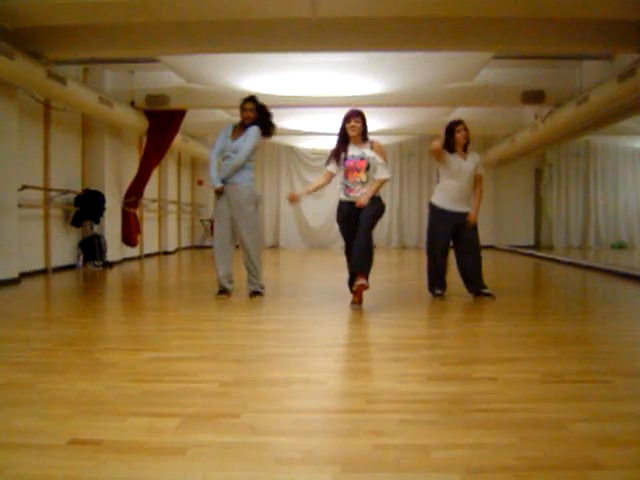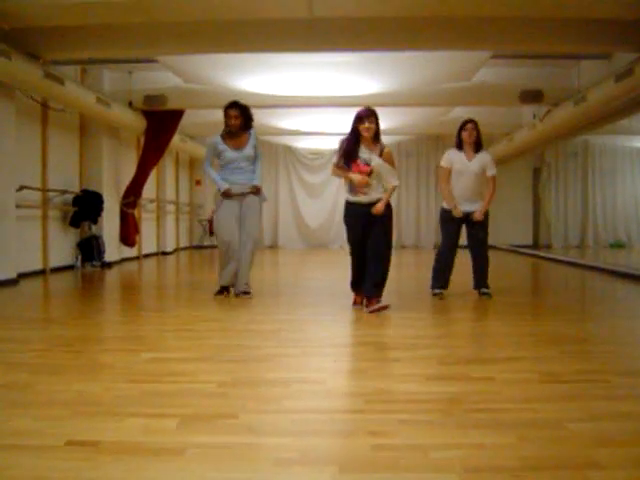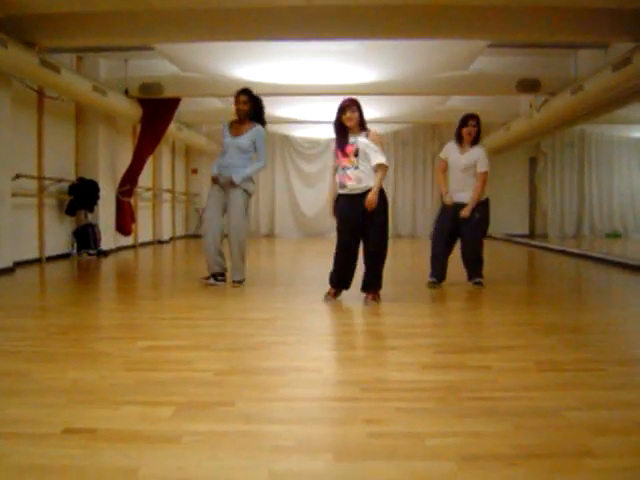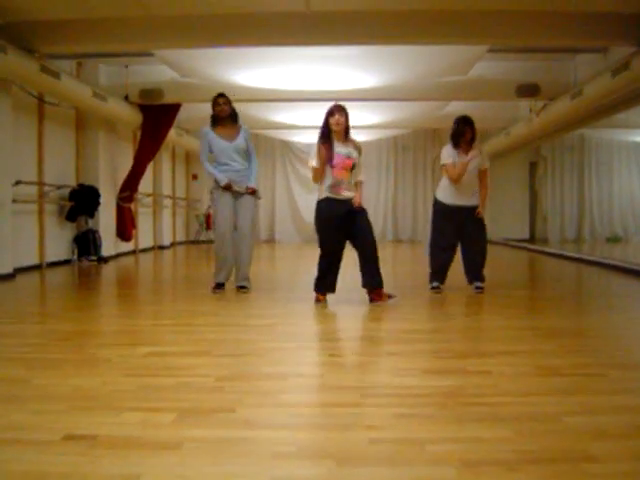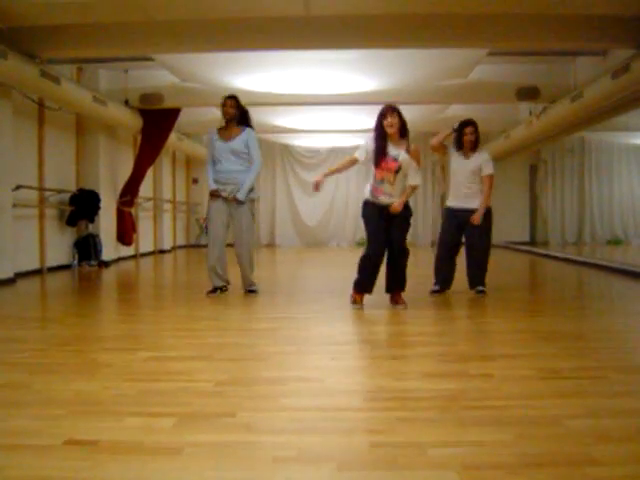
dt=1s
person 1, frame 1
left shoulder: (375, 147)
right shoulder: (340, 151)
left elbow: (383, 176)
right elbow: (326, 177)
left wrist: (367, 196)
right wrist: (302, 193)
left hip: (371, 201)
right hip: (347, 205)
left knee: (363, 231)
right knee: (350, 247)
left ankle: (361, 277)
right ankle: (356, 291)
person 1, frame 2
left shoulder: (384, 152)
right shoulder: (348, 146)
left elbow: (392, 182)
right elbow: (335, 169)
left wrist: (383, 202)
right wrist: (352, 176)
left hip: (378, 207)
right hip: (354, 207)
left knee: (378, 251)
right knee: (357, 251)
left ankle: (372, 296)
right ankle: (359, 291)
person 1, frame 3
left shoulder: (370, 136)
right shoulder: (338, 141)
left elbow: (381, 165)
right elbow: (335, 173)
left wrist: (375, 191)
right wrist: (332, 200)
left hip: (370, 196)
right hip: (345, 199)
left knee: (374, 245)
right knee: (345, 245)
left ankle: (372, 289)
right ankle: (336, 286)
person 1, frame 4
left shoulder: (355, 147)
right shoulder: (323, 145)
left elbow: (358, 178)
right elbow: (316, 178)
left wrist: (359, 195)
right wrist: (321, 159)
left hip: (352, 204)
right hip: (329, 205)
left knee: (368, 245)
right knee: (330, 251)
left ankle: (376, 291)
right ankle: (321, 292)
person 1, frame 5
left shoulder: (410, 150)
right shoulder: (373, 144)
left elbow: (414, 182)
right elbow: (351, 161)
left wrist: (401, 201)
right wrist: (324, 175)
left hip: (398, 207)
right hip: (373, 206)
left knee: (398, 250)
right knee: (375, 249)
left ankle: (396, 293)
right ankle: (359, 292)
person 2, frame 1
left shoulder: (255, 130)
right shoulder: (228, 129)
left elbow: (241, 158)
right elbow: (214, 155)
left wrist: (223, 179)
right wrist: (215, 182)
left hip: (243, 188)
right hip: (223, 188)
left knee: (248, 238)
right knee: (221, 237)
left ankle: (256, 285)
right ankle: (225, 284)
person 2, frame 2
left shoulder: (252, 135)
right shoulder: (216, 141)
right elbow: (208, 166)
left wrist: (257, 181)
right wrist: (221, 185)
left hip: (250, 192)
right hip: (228, 194)
left knee: (251, 237)
right knee: (227, 237)
left ankle: (242, 285)
right ankle: (226, 282)
person 2, frame 3
left shoulder: (257, 130)
right shoulder: (227, 127)
left elbow: (261, 162)
left wrist: (239, 177)
right wrist: (214, 171)
left hip: (240, 184)
right hip: (219, 182)
left knee: (237, 228)
right knee: (210, 224)
left ankle: (238, 276)
right ankle: (217, 271)
person 2, frame 4
left shoulder: (243, 130)
right shoulder: (208, 132)
left elbow: (253, 158)
right elbow: (204, 160)
left wrist: (253, 182)
right wrist: (220, 178)
left hip: (245, 187)
right hip: (223, 187)
left knee: (245, 231)
right knee: (223, 231)
left ankle: (242, 280)
right ankle: (220, 279)
person 2, frame 5
left shoulder: (248, 133)
right shoulder: (215, 134)
left elbow: (257, 163)
right elbow: (210, 163)
left wrist: (243, 192)
right wrist: (211, 185)
left hip: (241, 190)
right hip: (218, 190)
left knee: (243, 239)
right knee: (215, 237)
left ankle: (249, 284)
right ankle: (219, 282)
person 3, frame 1
left shoulder: (474, 158)
right shoulder: (444, 155)
left elbow: (478, 186)
right elbow: (434, 147)
left wrist: (475, 210)
right wrist: (445, 134)
left hip: (465, 212)
right hip: (441, 209)
left knee: (470, 250)
right knee: (438, 249)
left ankle: (477, 287)
right ankle: (437, 287)
person 3, frame 2
left shoulder: (485, 157)
right shoulder: (451, 154)
left elbow: (491, 186)
right elbow: (443, 182)
left wrist: (482, 210)
right wrist: (453, 205)
left hip: (477, 210)
right hip: (451, 210)
left knee: (479, 249)
right knee: (447, 247)
left ankle: (482, 286)
right ankle: (438, 286)
person 3, frame 3
left shoulder: (479, 152)
right shoulder: (450, 147)
left elbow: (481, 182)
right elbow: (440, 172)
left wrist: (469, 207)
right wrist: (445, 194)
left hip: (475, 204)
right hip: (451, 202)
left knee: (471, 242)
right knee: (440, 237)
left ankle: (476, 276)
right ankle: (436, 276)
person 3, frame 4
left shoulder: (479, 153)
right shoulder: (448, 151)
left elbow: (483, 180)
right elbow: (453, 177)
left wrist: (482, 204)
right wrist: (468, 159)
left hip: (471, 206)
right hip: (446, 204)
left knee: (476, 243)
right knee: (444, 243)
left ankle: (476, 279)
right ankle: (436, 280)
person 3, frame 5
left shoulder: (484, 156)
right shoulder: (452, 153)
left elbow: (487, 185)
right elbow: (433, 144)
left wrist: (481, 211)
right wrist: (451, 131)
left hip: (476, 209)
right hip: (453, 208)
left knee: (477, 248)
right knee: (445, 246)
left ankle: (478, 283)
right ankle: (440, 283)
